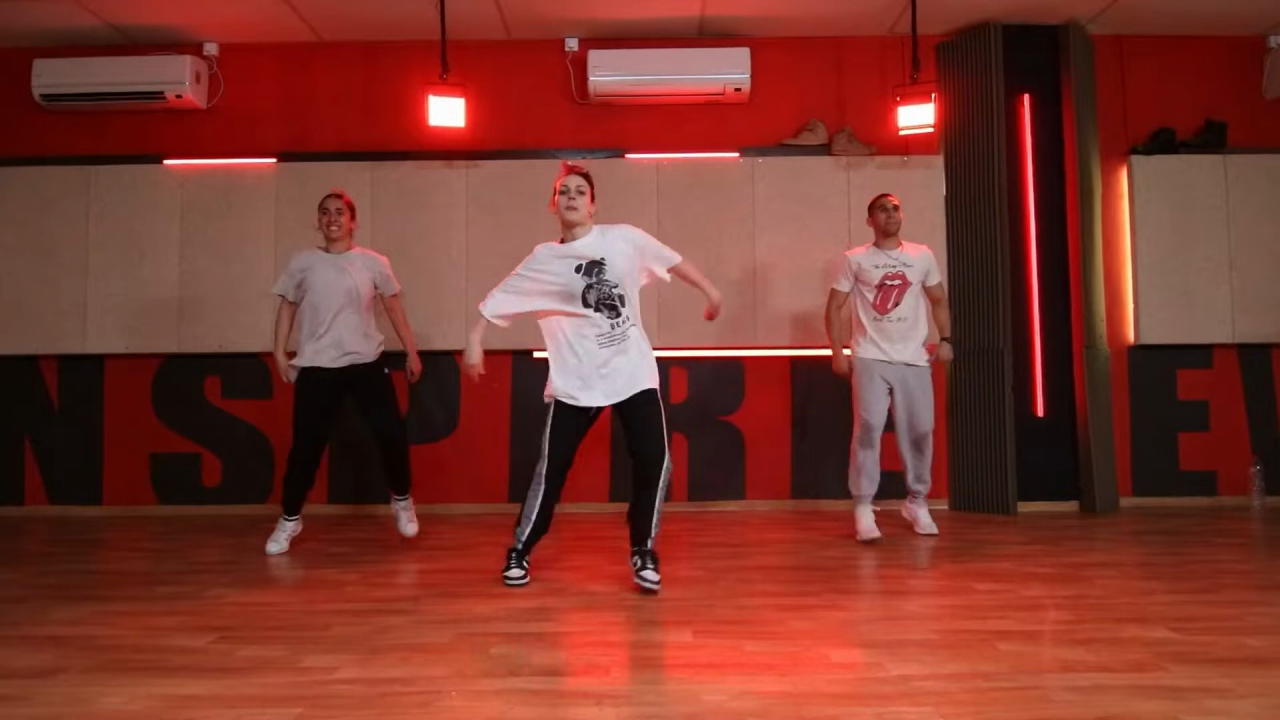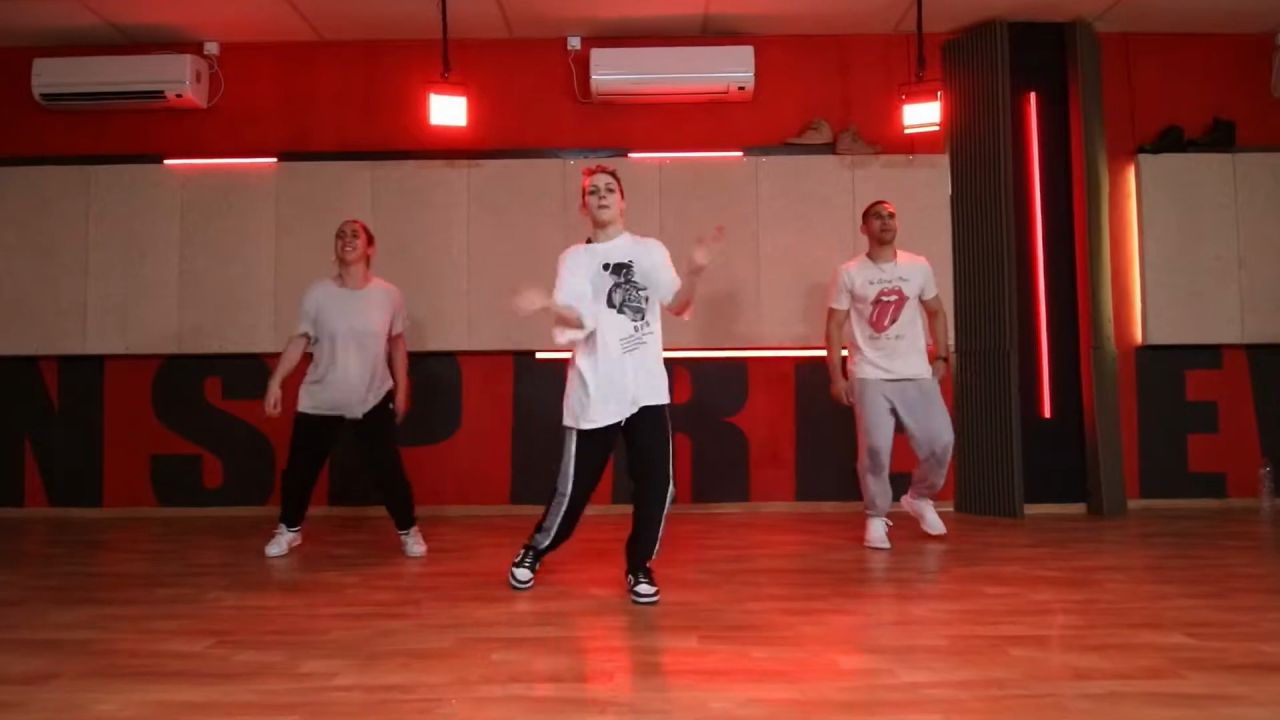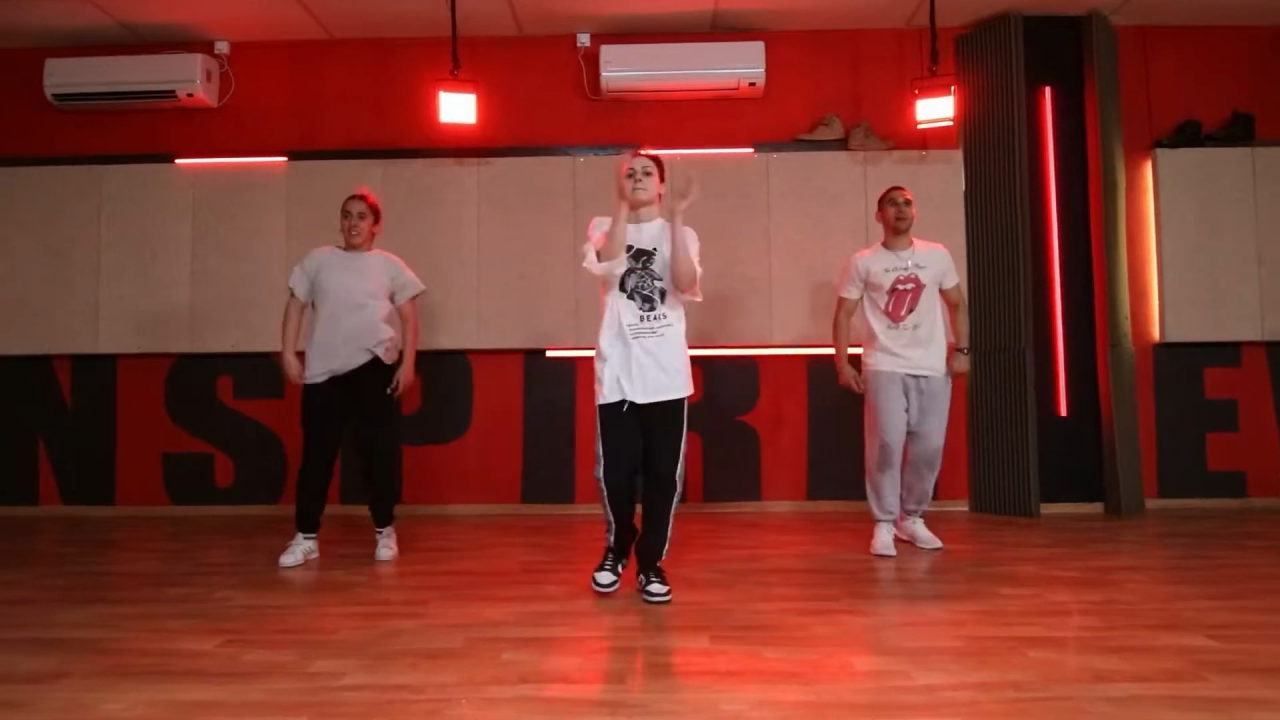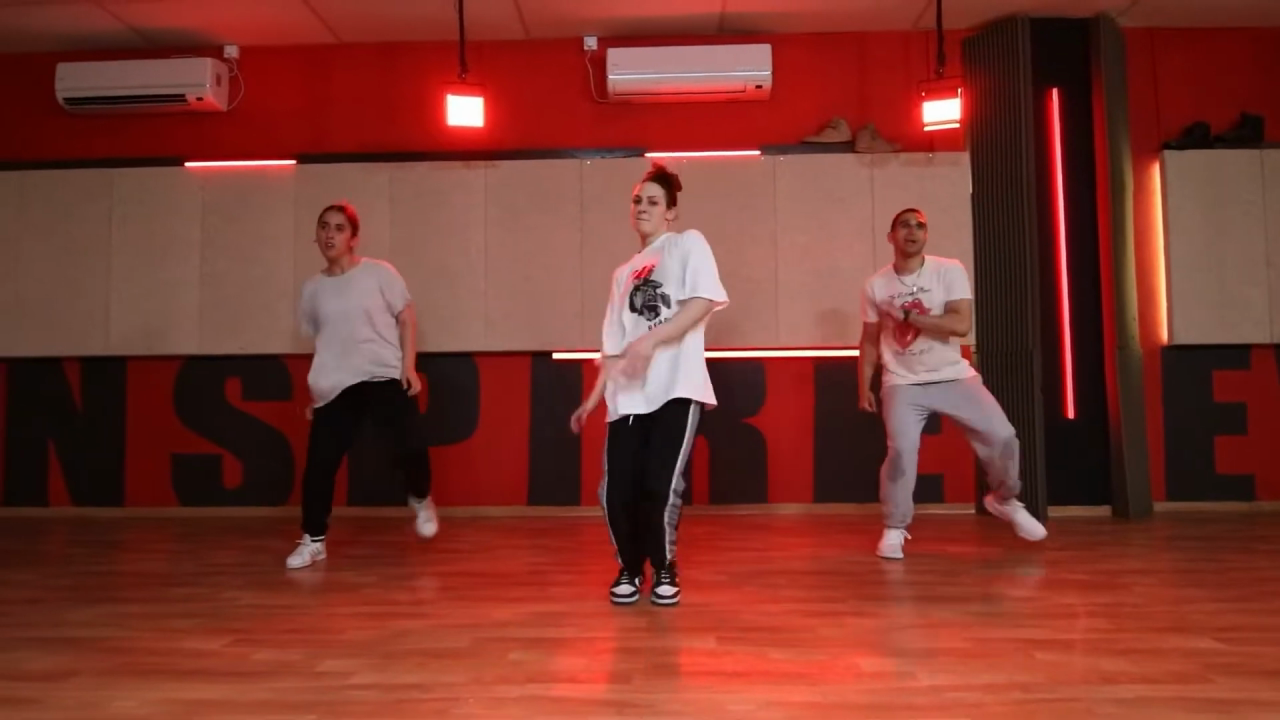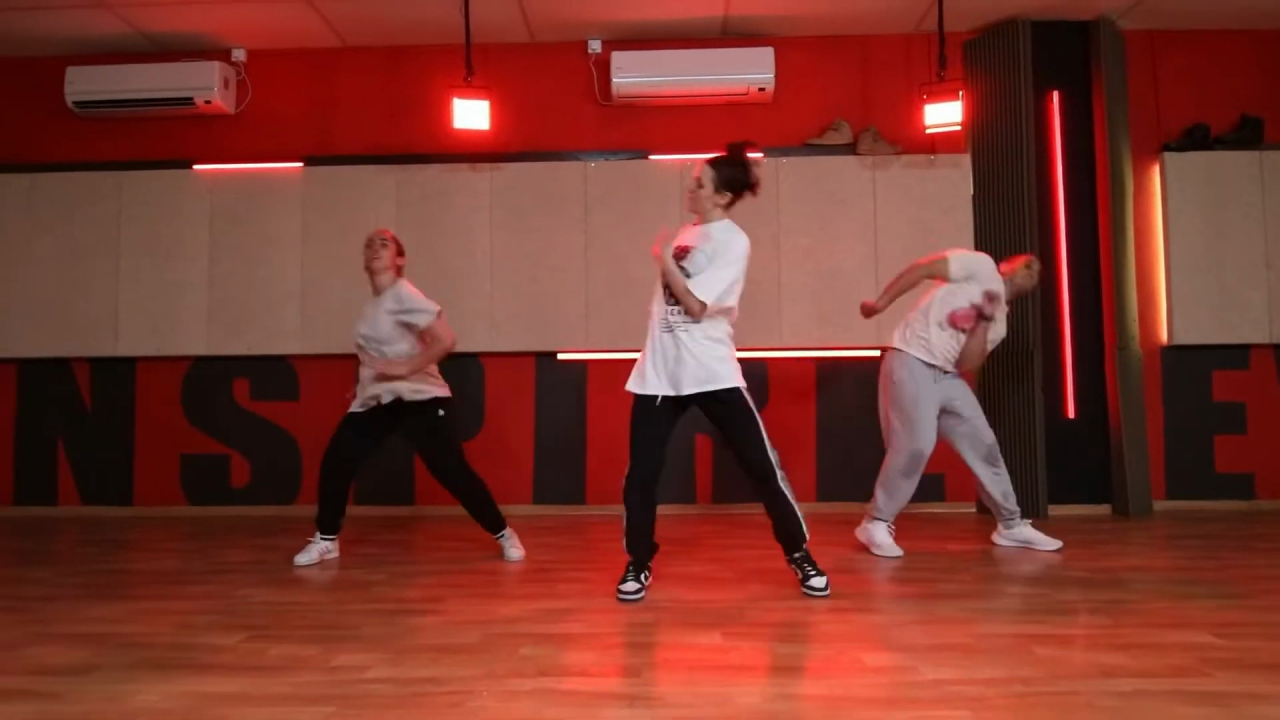
dt=0.3s
person 1, frame 1
left shoulder: (624, 238)
right shoulder: (544, 258)
left elbow: (672, 262)
right elbow: (497, 302)
left wrist: (709, 290)
right wrist: (474, 341)
left hip: (633, 372)
right hip: (575, 380)
left knee: (653, 459)
right knee: (552, 467)
left ankle: (643, 550)
right ankle: (521, 549)
person 1, frame 2
left shoulder: (654, 249)
right shoulder: (574, 259)
left elbow: (676, 308)
right elbow: (577, 323)
left wrist: (696, 269)
right wrist: (546, 305)
left hip: (646, 387)
right hip: (594, 391)
left knee: (657, 479)
right knee: (576, 485)
left ankle: (639, 565)
right ankle: (534, 551)
person 1, frame 3
left shoulder: (680, 233)
right shoulder: (603, 227)
left elbow: (687, 286)
right elbow: (606, 264)
left wrist: (677, 219)
right wrist: (623, 206)
left hip: (667, 374)
right hip: (617, 372)
left knee: (664, 474)
right knee: (615, 471)
left ankle: (650, 564)
right ankle: (616, 552)
person 1, frame 4
left shoulder: (689, 244)
right shoulder: (623, 274)
left elbow: (707, 302)
right elbow: (614, 346)
left wrist: (652, 341)
right wrist: (592, 399)
left hip: (678, 385)
right hip: (630, 394)
left knee: (662, 482)
right knee: (617, 491)
left ankle: (663, 567)
right ankle: (631, 566)
person 1, frame 5
left shoulder: (733, 241)
right shoulder: (686, 233)
left elbow: (698, 304)
left wrist: (665, 263)
left hip: (712, 371)
right hip: (658, 371)
left knee: (760, 460)
right knee: (642, 471)
left ankle: (799, 553)
right ankle: (639, 563)
person 2, frame 1
left shoulder: (374, 263)
right shoulder: (303, 262)
left elbow: (393, 306)
right elbow: (288, 304)
left wrist: (411, 351)
right wrist: (279, 351)
left hip: (366, 362)
right hip: (317, 366)
left knee: (391, 432)
right knee: (306, 443)
left ankle: (401, 500)
right ankle: (290, 519)
person 2, frame 2
left shoulder: (388, 294)
right shoulder: (317, 294)
left elbow: (398, 342)
right elbow: (300, 340)
left wrist: (402, 388)
right wrist: (275, 383)
left hip: (373, 398)
right hip: (320, 399)
left knee: (388, 469)
right knee: (300, 468)
left ankle: (409, 530)
right ankle: (289, 529)
person 2, frame 3
left shoulder: (390, 265)
right shoulder: (318, 260)
left elbow: (408, 315)
right elbow: (295, 305)
left wrist: (408, 361)
right wrist: (289, 353)
left hip: (374, 368)
right hip: (323, 370)
left knee: (380, 453)
right knee: (317, 456)
left ankle: (385, 531)
right ankle: (306, 537)
person 2, frame 4
left shoulder: (379, 272)
right shoulder: (312, 289)
left elbow: (406, 318)
left wrist: (409, 365)
right wrist: (316, 390)
left hip: (383, 377)
right hip: (335, 386)
left knee: (409, 446)
right knee: (319, 464)
left ankle: (421, 499)
right ankle: (314, 540)
person 2, frame 5
left shoulder: (404, 295)
right shoulder: (375, 299)
left elbow: (445, 340)
left wrist: (399, 369)
left hip: (420, 397)
right hip: (375, 400)
left knee: (452, 469)
right knee: (335, 463)
left ankle: (504, 534)
right ankle: (326, 539)
person 3, frame 1
left shoulder: (923, 256)
right shoulder: (854, 259)
left elbow: (939, 300)
right elbow: (834, 308)
left wrist: (945, 339)
right wrist: (837, 352)
left hip: (914, 359)
right hip: (870, 358)
left knee: (920, 429)
right knee: (869, 425)
left ankle: (916, 501)
right ankle: (863, 507)
person 3, frame 2
left shoulder: (919, 266)
right shoulder: (849, 273)
left elbow: (936, 313)
right elbow: (834, 327)
left wrist: (942, 355)
right wrist: (836, 376)
left hip: (916, 374)
right hip: (869, 375)
left knee: (940, 442)
right knee: (875, 447)
left ankle: (920, 498)
right ankle: (876, 518)
person 3, frame 3
left shoulder: (937, 255)
right shoulder: (862, 262)
left elbow: (958, 305)
right elbow: (843, 315)
left wrist: (961, 350)
right wrist: (843, 364)
left hip: (933, 368)
right hip: (883, 367)
left knee: (929, 446)
right knee: (887, 443)
left ankle: (911, 519)
right ankle: (883, 524)
person 3, frame 4
left shoulder: (950, 271)
right shoulder: (874, 286)
left elbow: (963, 324)
right elbow: (869, 338)
left wrist: (909, 317)
right wrist: (864, 386)
left hip: (952, 375)
right hip: (903, 383)
left knee: (1001, 436)
right knee: (900, 452)
left ankle: (1005, 499)
right ankle: (894, 528)
person 3, frame 5
left shoulder: (1000, 321)
right shoulder: (981, 266)
left elbow: (966, 365)
right elbow: (923, 267)
left wrist: (987, 320)
right wrist: (881, 301)
left hip: (946, 374)
right hip: (909, 359)
left knee: (983, 443)
right knee: (916, 445)
left ankle: (1011, 525)
right ankle: (876, 523)
